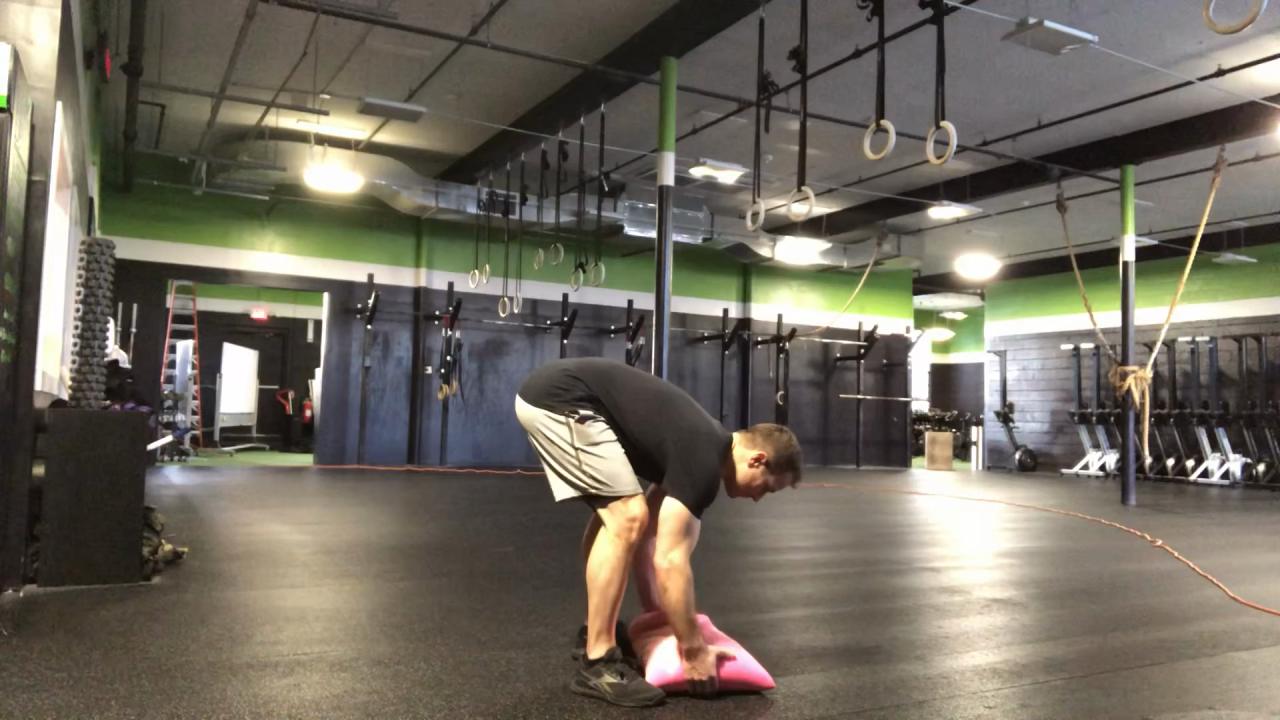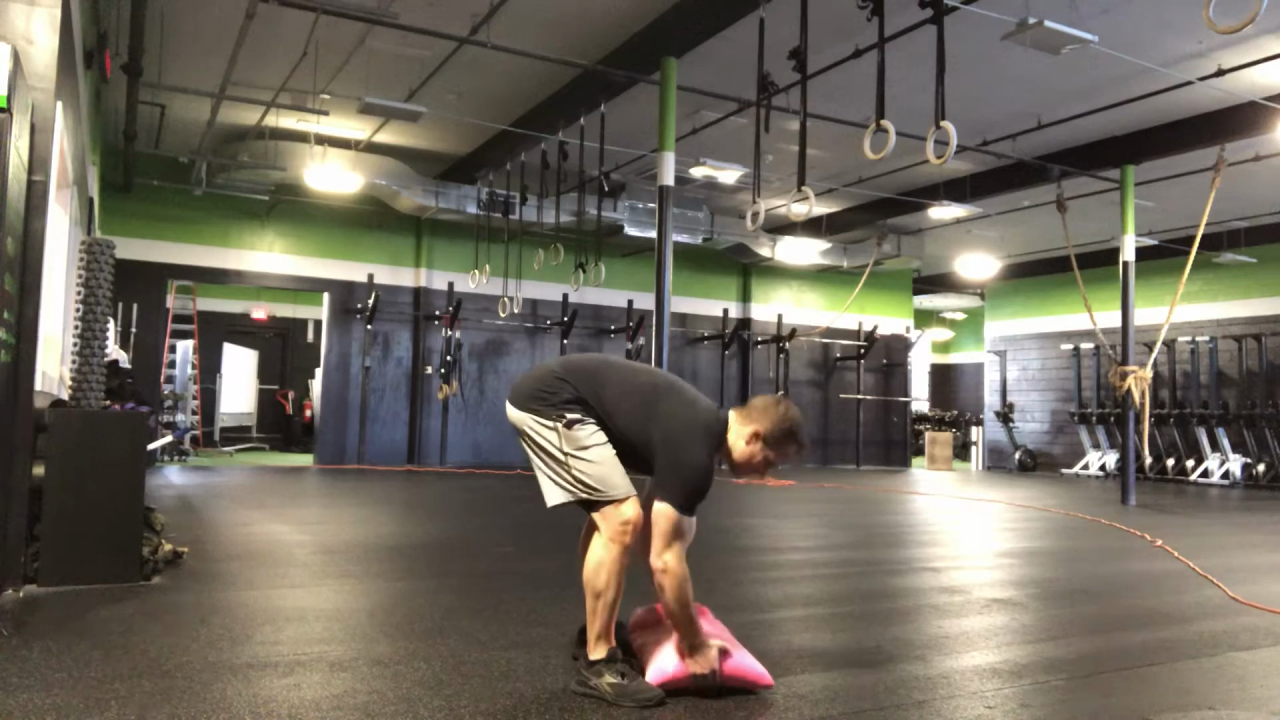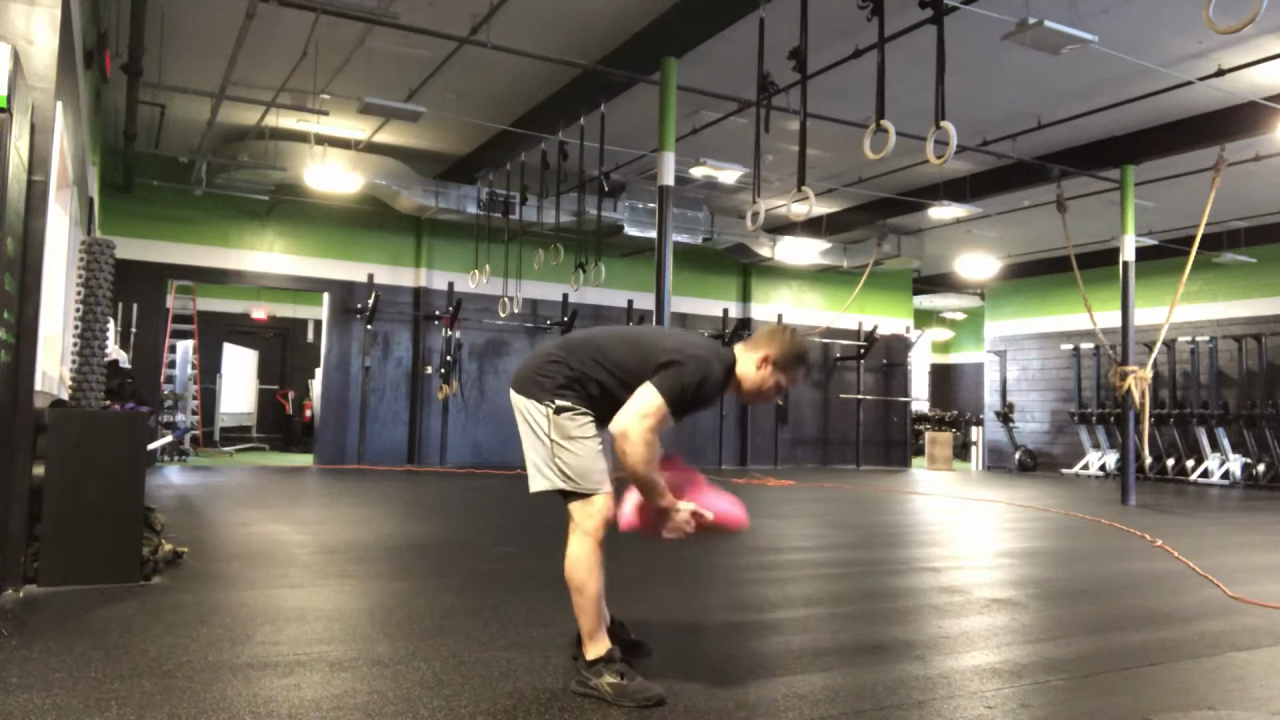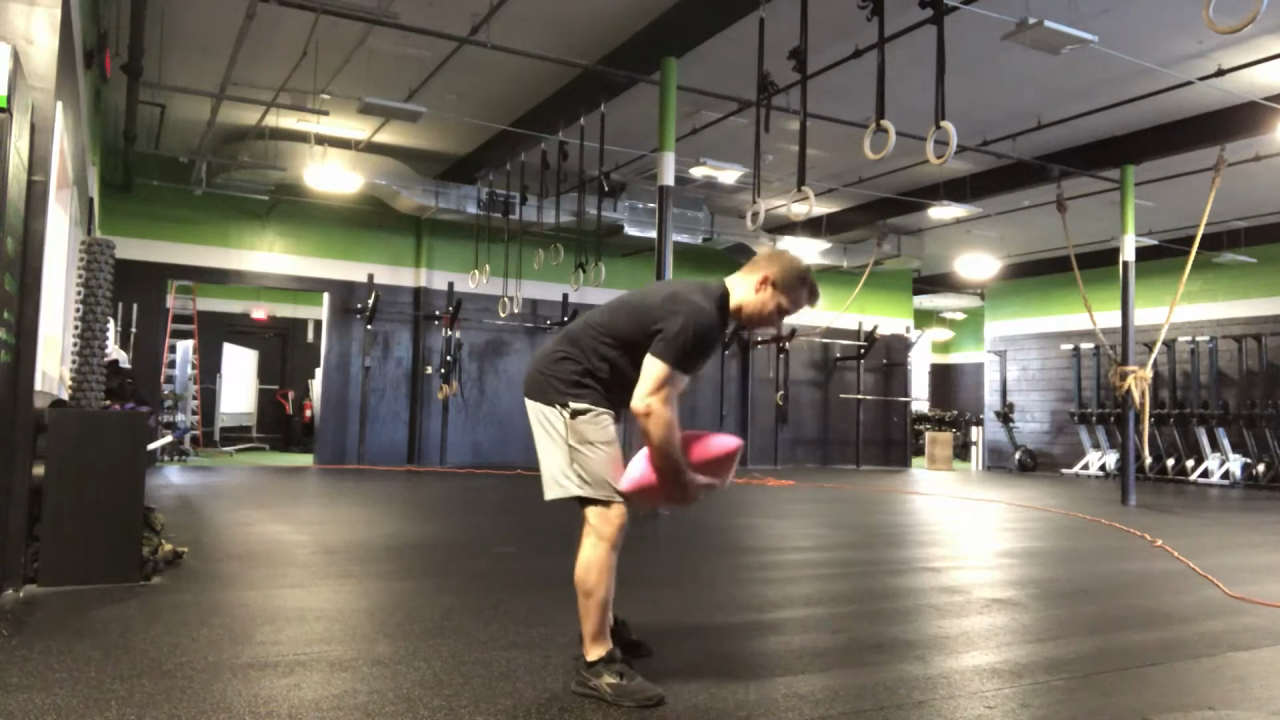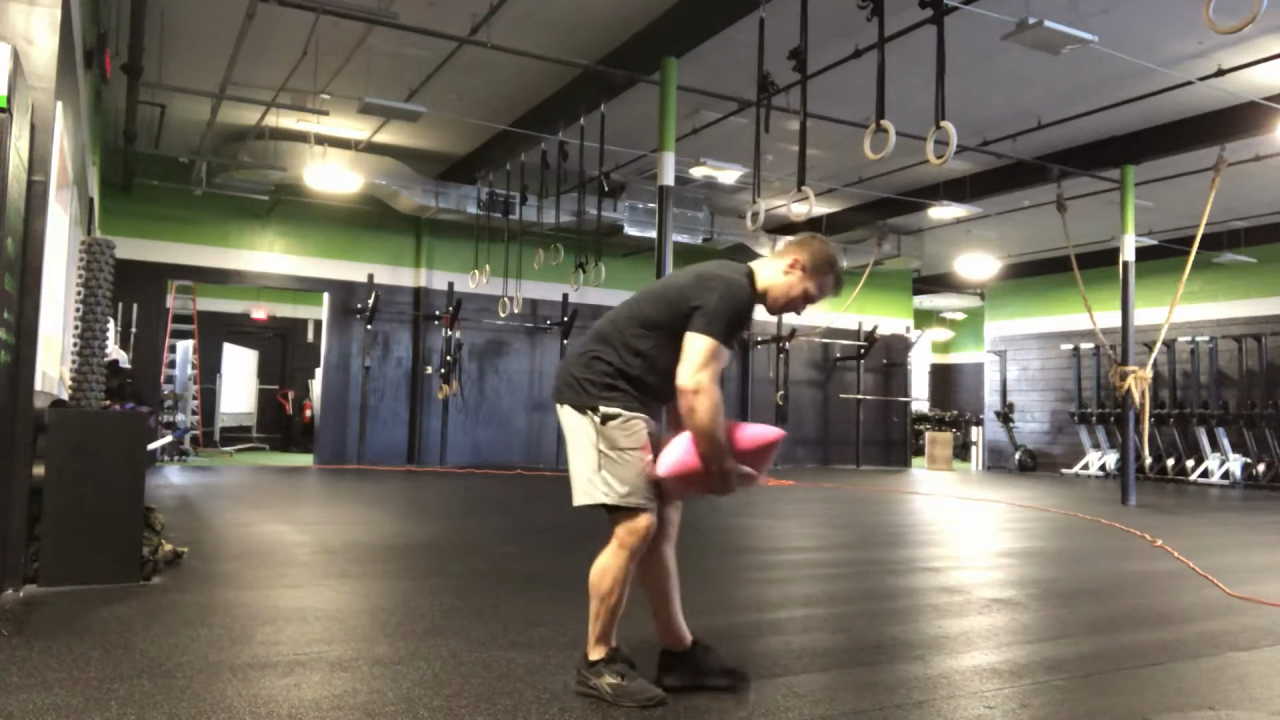
dt=0.4s
person 1, frame 1
left shoulder: (704, 444)
right shoulder: (703, 461)
left elbow: (651, 531)
right elbow: (670, 561)
left wrist: (653, 615)
right wrist: (694, 652)
left hip: (547, 393)
right hip: (558, 399)
left knee: (613, 514)
right knee: (626, 518)
left ankle: (596, 632)
right ankle: (597, 664)
person 1, frame 2
left shoulder: (702, 424)
right shoulder: (693, 449)
left elbow: (657, 526)
right elbow: (664, 559)
left wrist: (667, 611)
right wrist: (696, 647)
left hip: (542, 393)
right hip: (550, 403)
left knee: (606, 516)
right knee: (621, 521)
left ankle: (596, 634)
right ankle: (598, 665)
person 1, frame 3
left shoulder: (705, 362)
right shoulder: (703, 371)
left elbow: (643, 423)
right elbow: (628, 429)
left wrist: (659, 493)
right wrist: (666, 507)
left hip: (553, 387)
right hip: (551, 388)
left knee: (592, 513)
right knee: (592, 514)
left ankle: (598, 629)
right ankle: (596, 663)
person 1, frame 4
left shoulder: (706, 309)
right shoulder: (697, 314)
left elbow: (661, 395)
right elbow: (649, 406)
left wrist: (673, 467)
right wrist: (681, 481)
left hip: (576, 387)
right hip: (566, 387)
left knee: (614, 511)
right knee: (607, 518)
left ankle: (603, 628)
right ankle: (596, 664)
person 1, frame 5
left shoulder: (725, 287)
right shoulder: (731, 290)
left elbow: (679, 381)
right elbow: (696, 384)
left wrist: (691, 452)
right wrist: (722, 466)
left hip: (622, 396)
right hip: (599, 394)
left knee: (662, 516)
right knee: (635, 526)
left ankle: (679, 654)
right ankle: (598, 663)
